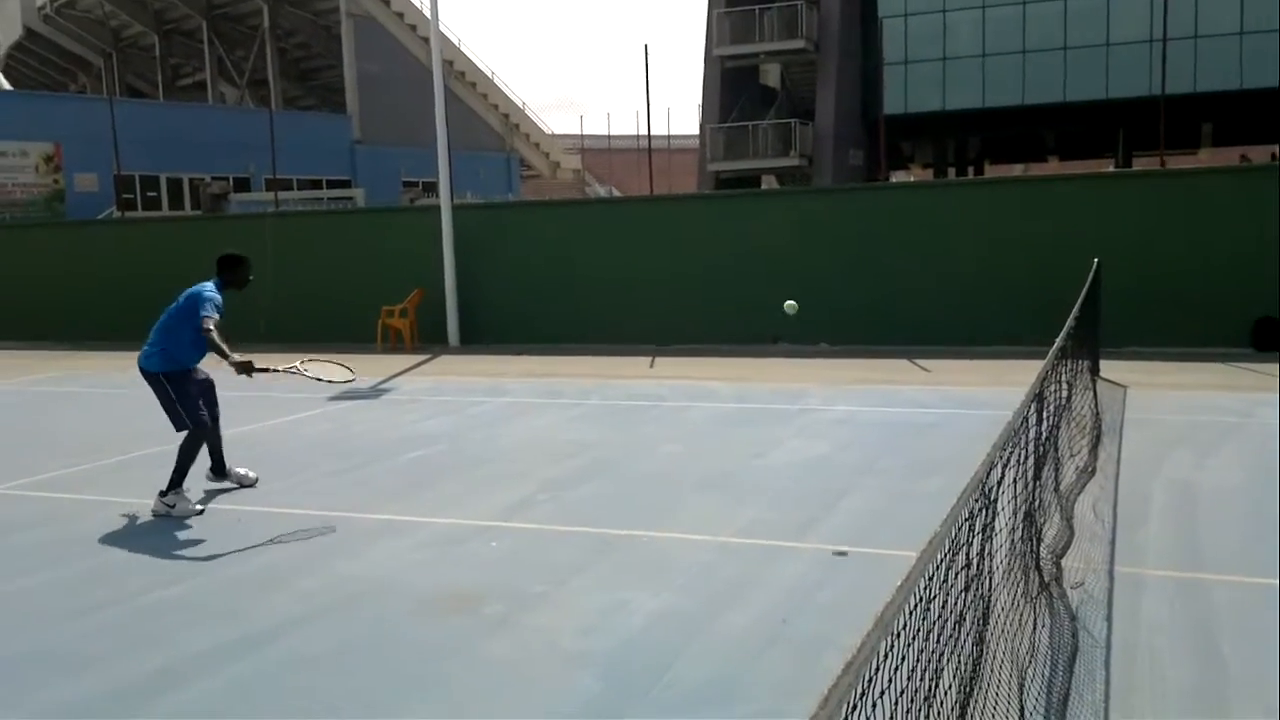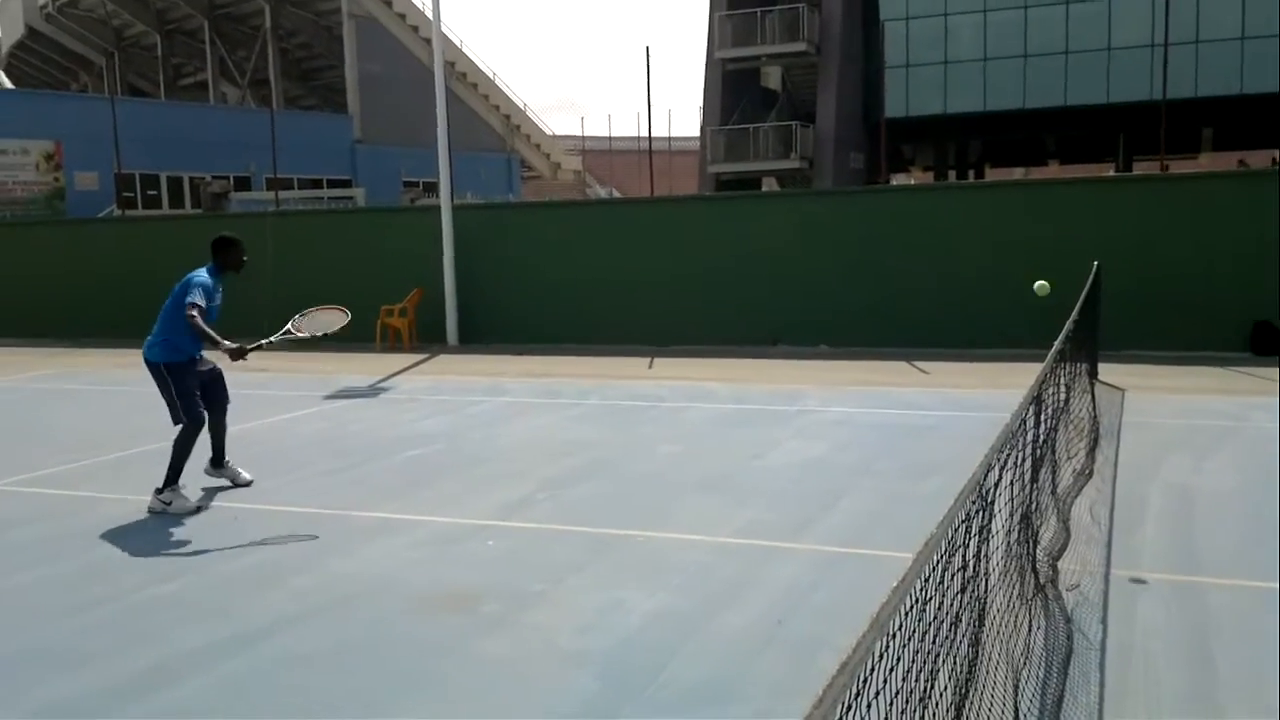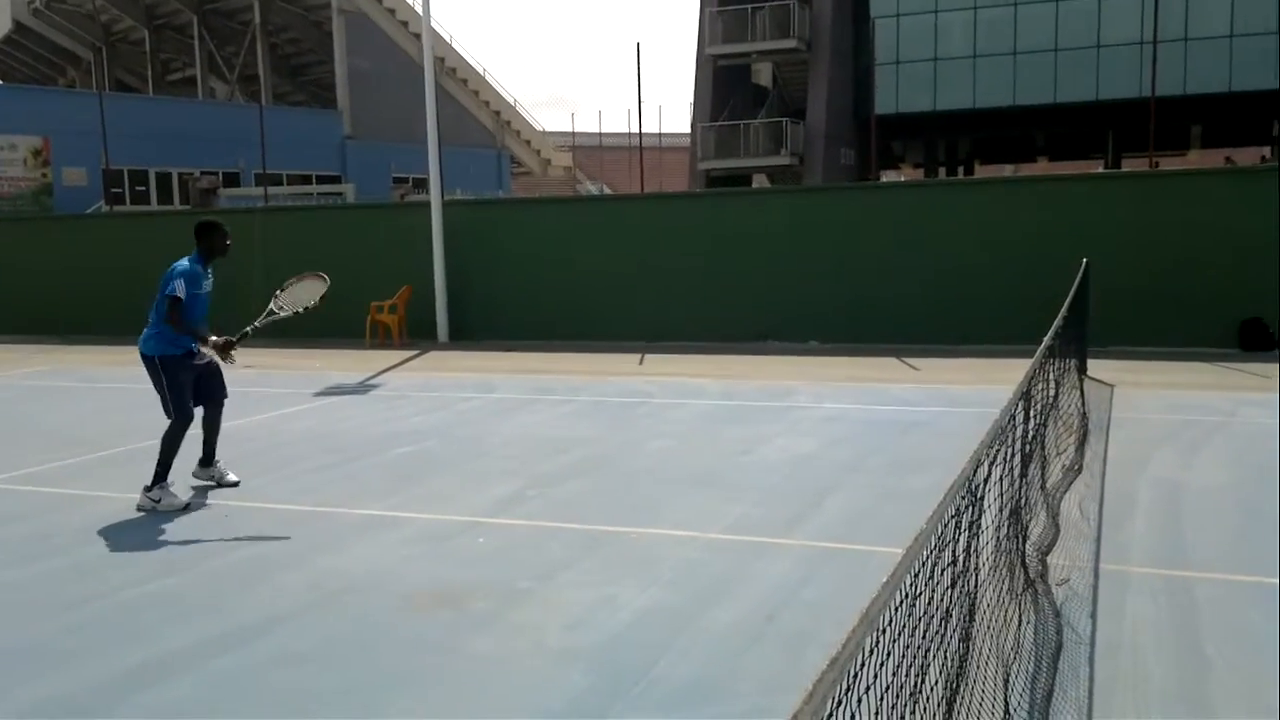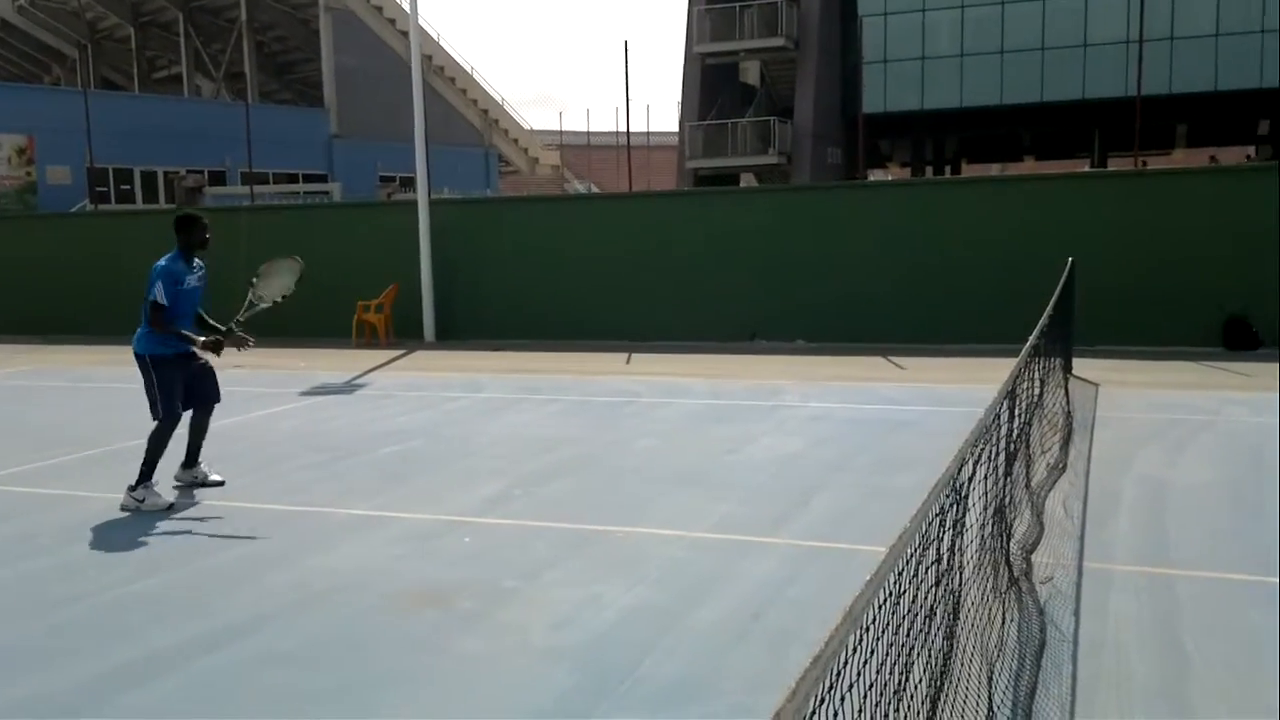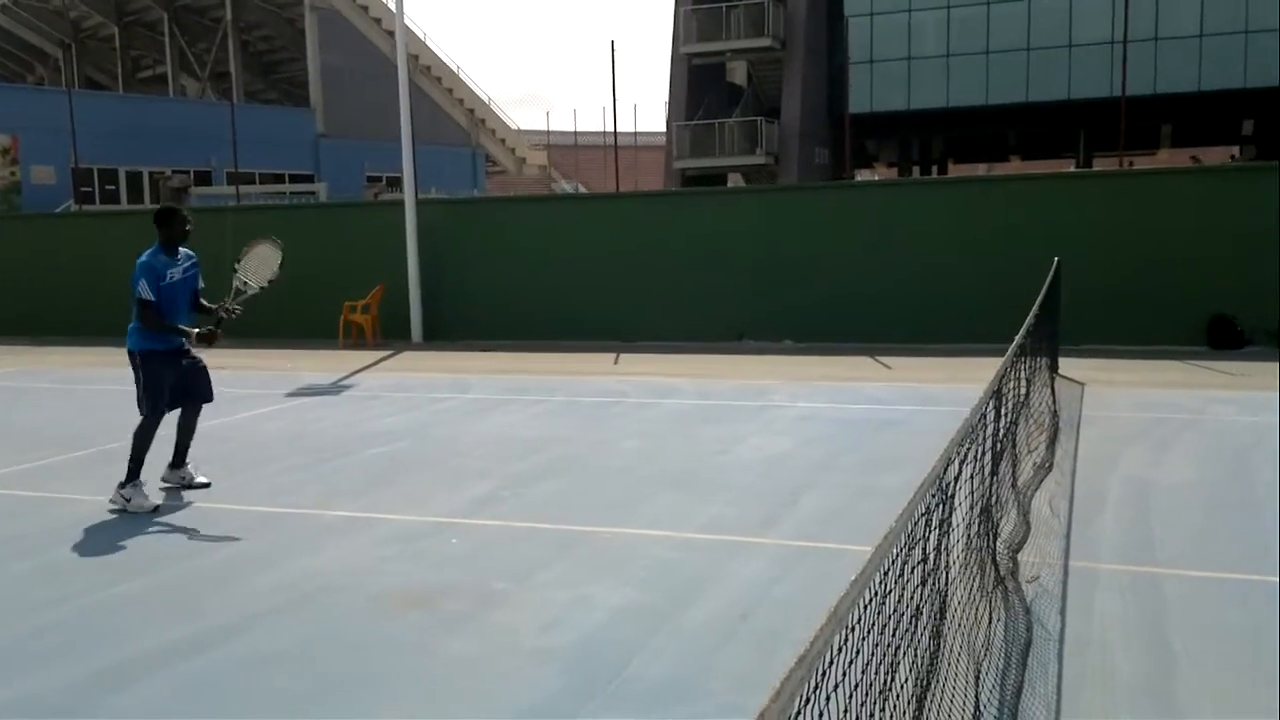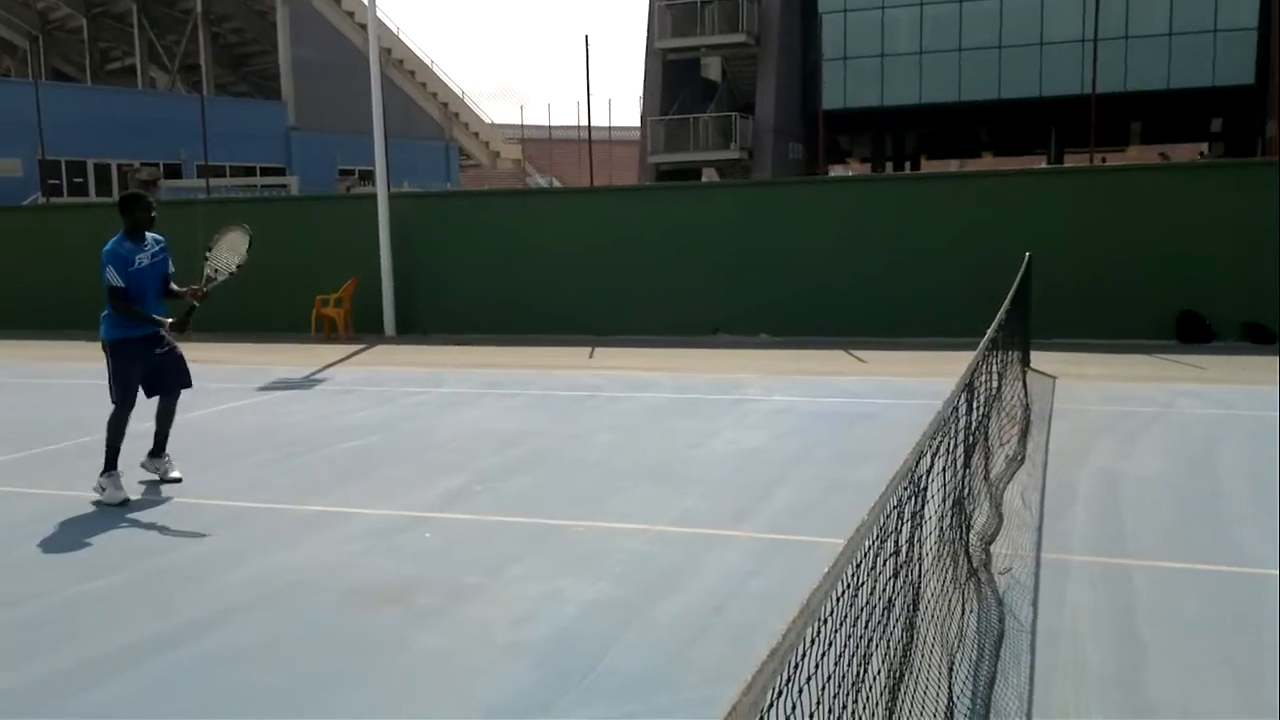
dt=0.1s
person 1, frame 1
left shoulder: (206, 291)
right shoulder: (209, 297)
right elbow: (208, 331)
right wrist: (231, 358)
left hip: (176, 363)
right hip: (162, 366)
left knee: (210, 413)
right knee: (200, 425)
left ankle: (220, 470)
right ankle: (170, 496)
person 1, frame 2
left shoulder: (213, 281)
right shoulder: (201, 282)
right elbow: (192, 319)
right wrist: (224, 344)
left hip: (188, 355)
right hip: (167, 358)
left knee: (218, 404)
right knee: (194, 421)
left ankle: (218, 465)
right ankle: (165, 492)
person 1, frame 3
left shoulder: (204, 270)
right shoulder: (186, 271)
right elbow: (172, 315)
left wrist: (212, 344)
right wrist: (210, 340)
left hip: (186, 349)
right hip: (163, 352)
left knee: (215, 401)
right knee: (183, 416)
left ankle: (207, 465)
right ankle: (154, 489)
person 1, frame 4
left shoulder: (199, 268)
right shoulder: (165, 270)
right elbow: (155, 321)
left wrist: (225, 332)
right wrist: (197, 341)
left hip: (184, 351)
right hip: (156, 353)
left knee: (205, 404)
right knee: (169, 417)
left ankle: (190, 468)
right ankle: (139, 489)
person 1, frame 5
left shoulder: (190, 259)
right shoulder: (148, 265)
left elbow: (194, 301)
right elbow: (146, 318)
left wrist: (215, 310)
right wrist: (191, 334)
left hip: (177, 347)
right hip: (148, 349)
left knee: (194, 402)
right knee: (153, 413)
left ankle: (177, 468)
right ankle: (128, 487)
person 1, frame 6
left shoulder: (158, 244)
right shoulder: (114, 253)
left elbow: (165, 286)
right elbow: (118, 304)
left wrist: (183, 293)
right wrist: (162, 322)
left hip: (155, 334)
right hip: (122, 337)
left knee: (172, 392)
right knee: (125, 404)
left ankle: (157, 457)
right ankle: (109, 475)
